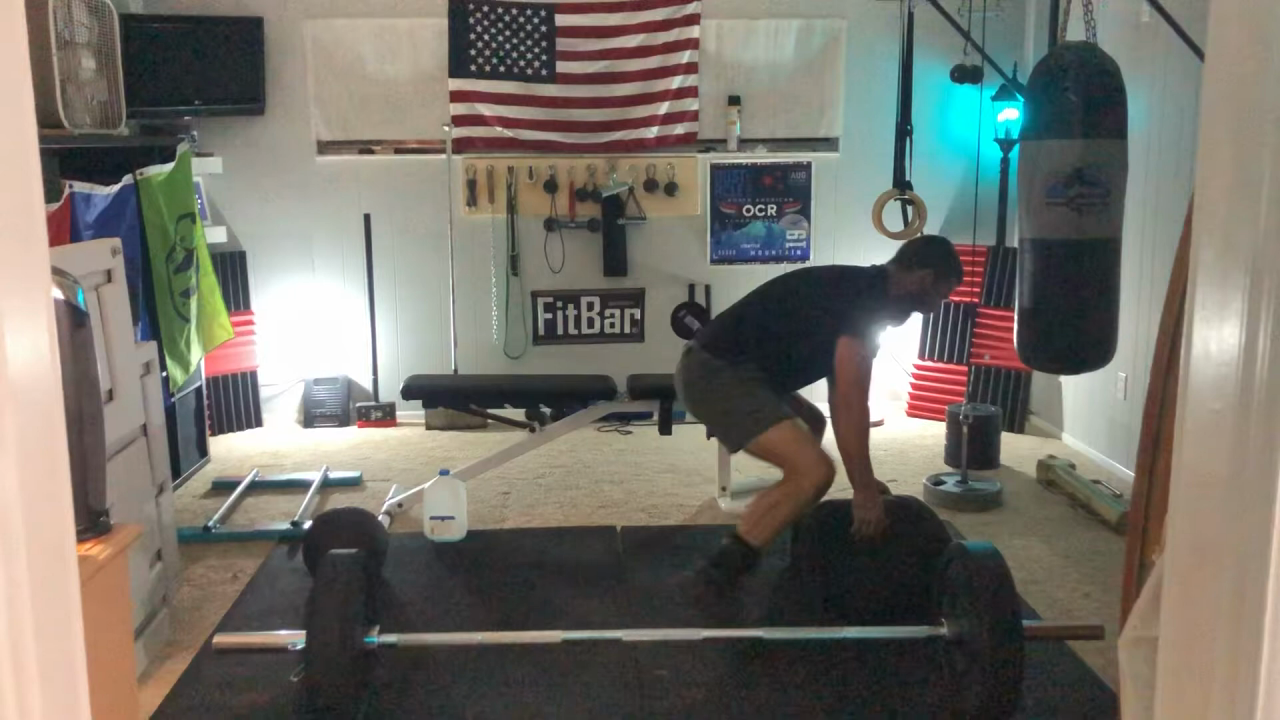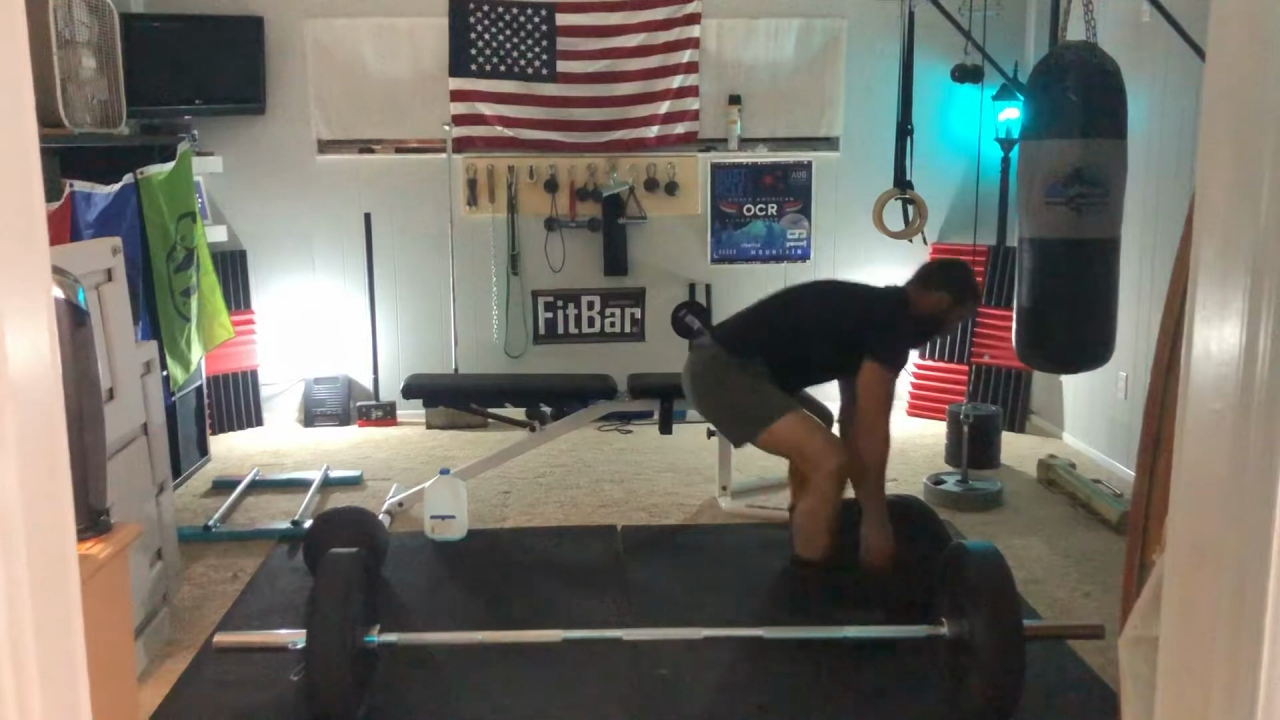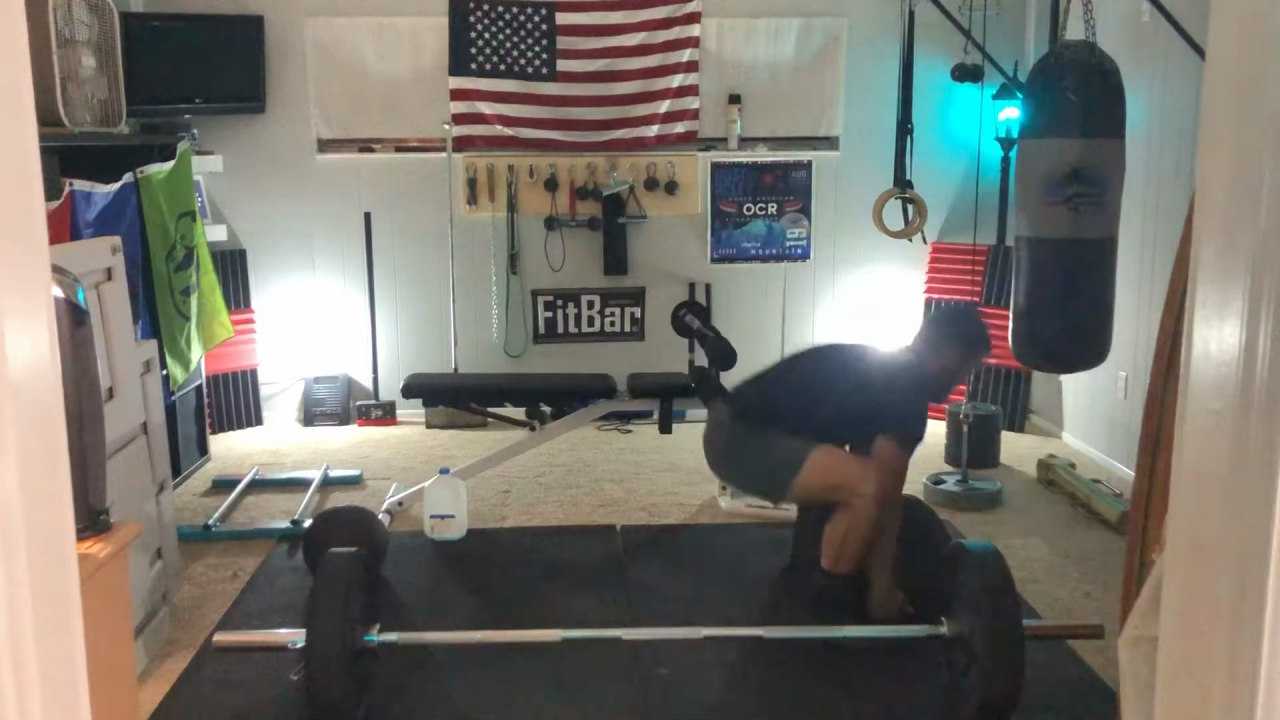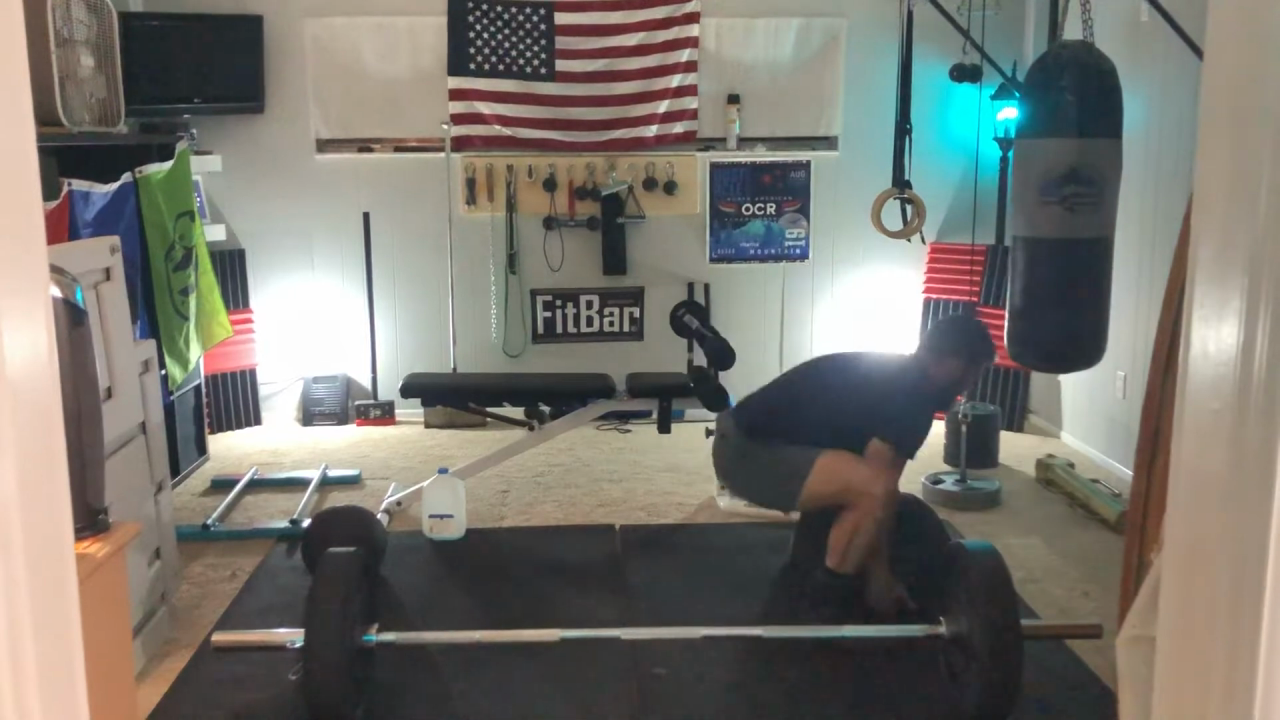
dt=0.2s
person 1, frame 1
left shoulder: (857, 290)
right shoulder: (867, 299)
left elbow: (841, 398)
right elbow: (850, 402)
left wrist: (862, 479)
right wrist: (864, 488)
left hip: (721, 365)
right hip: (715, 374)
left knee: (810, 424)
right knee: (814, 471)
right ankle: (721, 570)
person 1, frame 2
left shoulder: (874, 308)
right shoulder: (891, 324)
left elbow: (853, 421)
right elbow: (872, 428)
left wrist: (866, 499)
right wrist: (876, 516)
left hip: (722, 361)
right hip: (723, 371)
left knee: (813, 433)
right knee: (828, 462)
left ankle: (805, 534)
person 1, frame 3
left shoulder: (884, 367)
right shoulder: (906, 395)
left elbow: (860, 466)
right elbow: (883, 492)
right wrist: (883, 581)
left hip: (736, 425)
right hip: (741, 443)
right knee: (867, 489)
right ankle: (827, 604)
person 1, frame 4
left shoulder: (892, 372)
right shoulder: (910, 402)
left elbow: (860, 472)
right elbow: (877, 487)
right wrist: (880, 579)
left hip: (743, 436)
right hip: (748, 452)
right knee: (874, 489)
left ankle: (818, 566)
right ankle: (828, 606)
